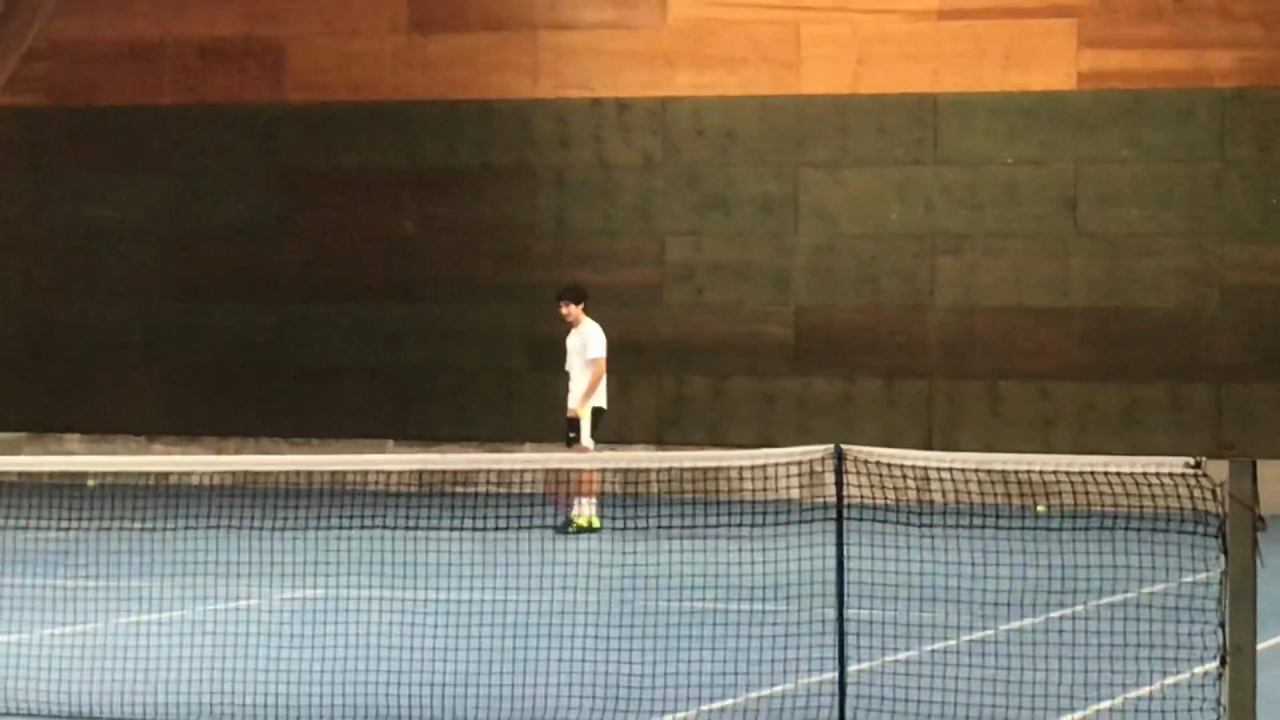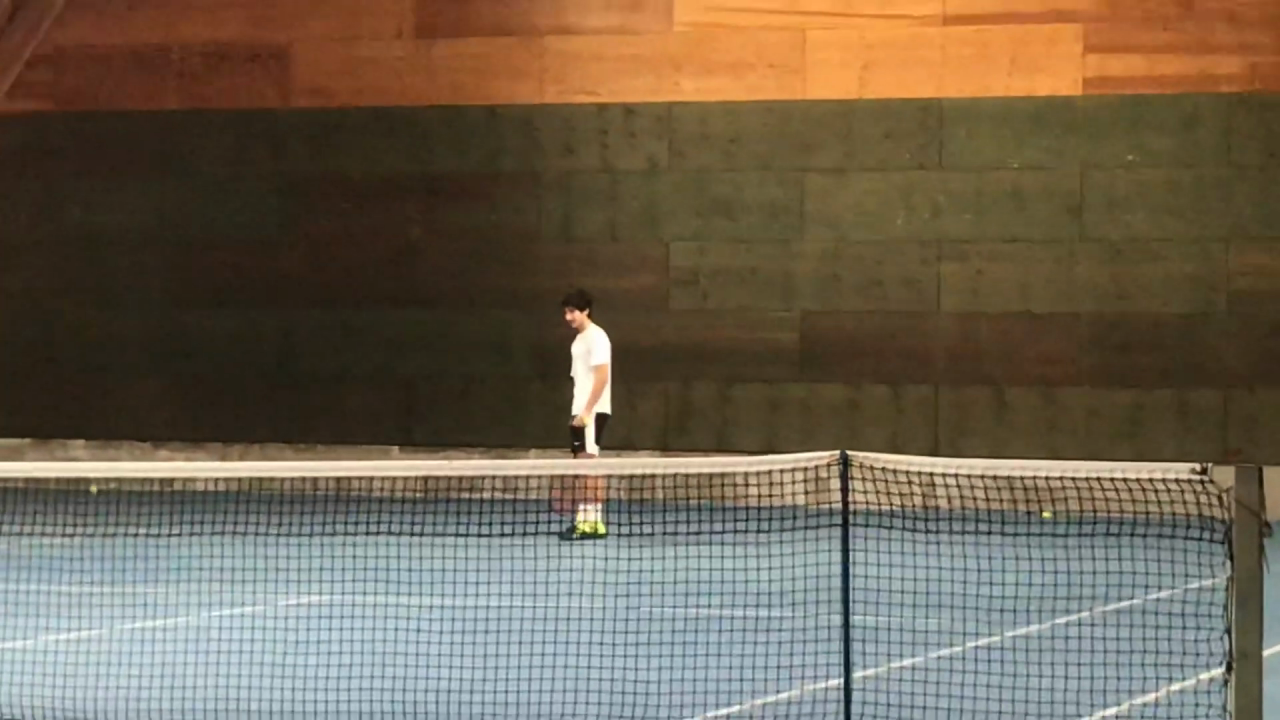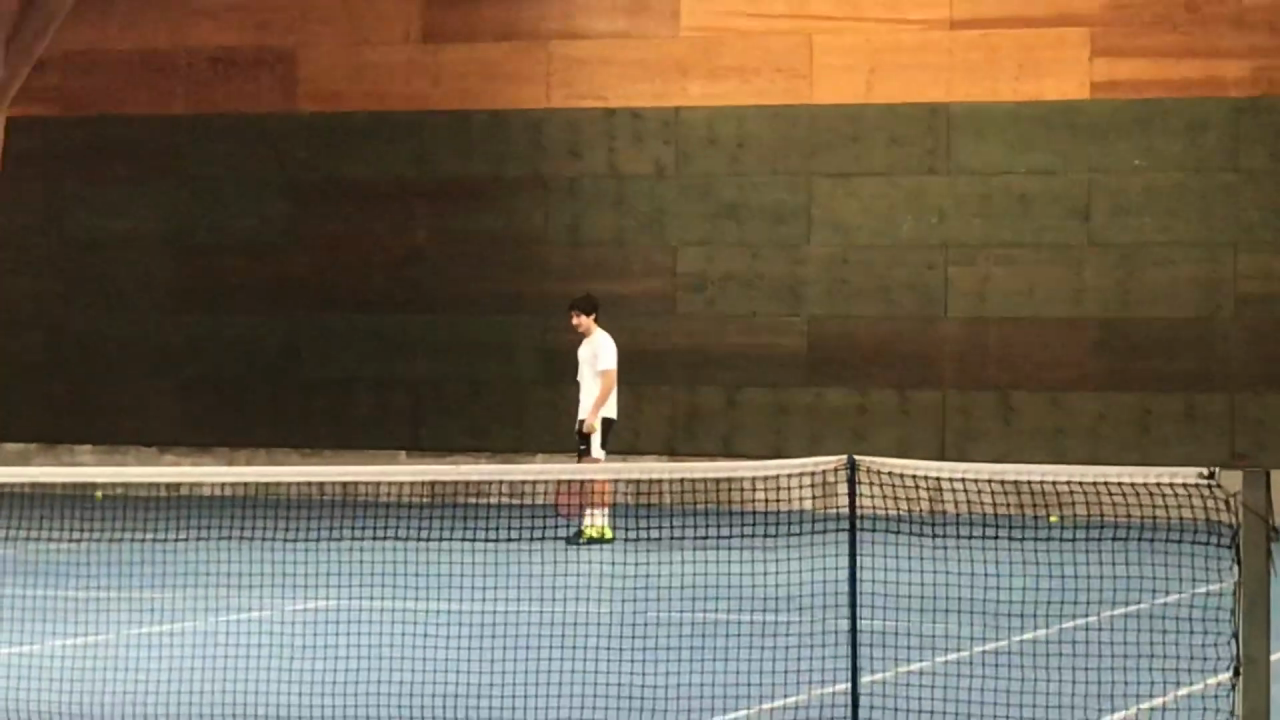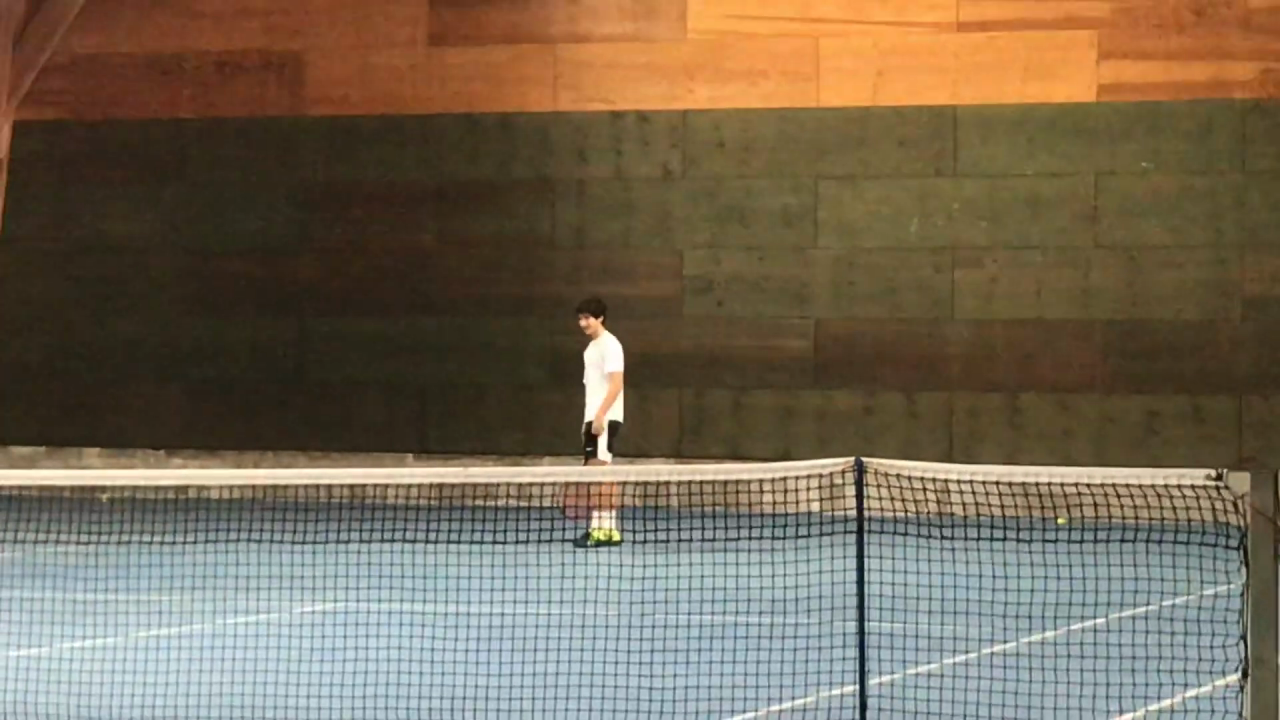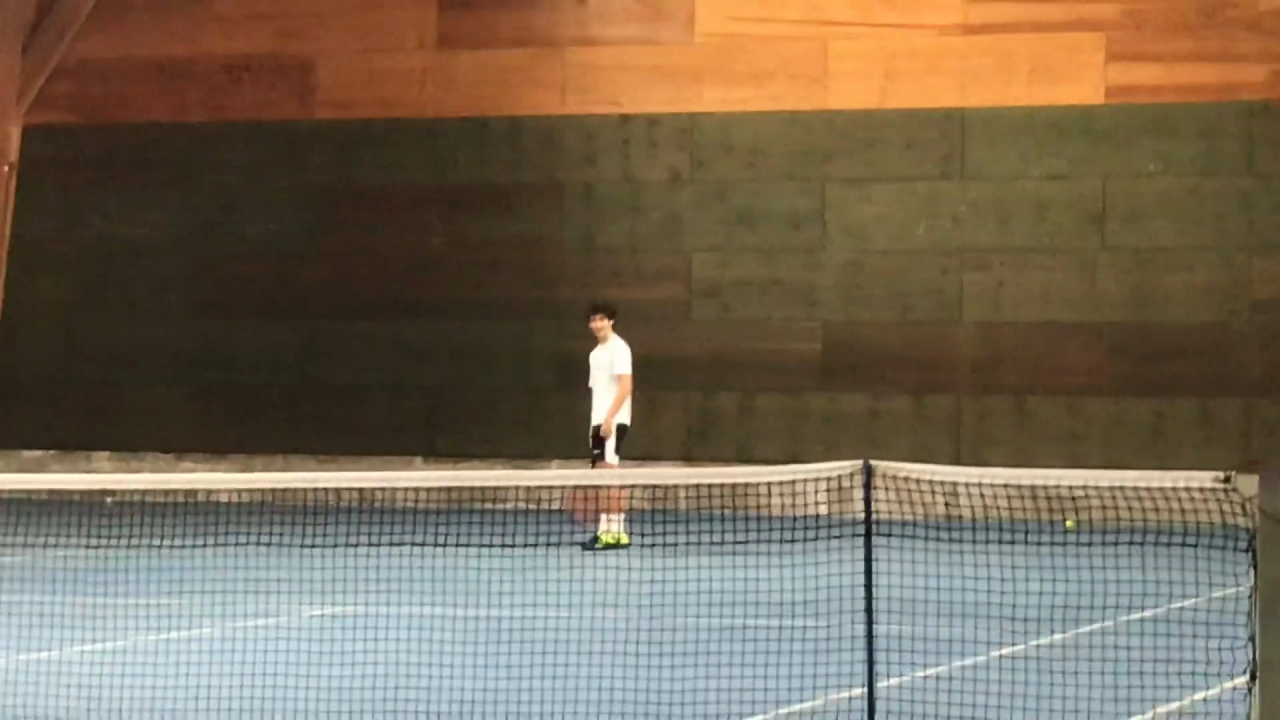
dt=0.1s
person 1, frame 1
left shoulder: (591, 331)
right shoulder: (572, 335)
left elbow: (599, 369)
left wrist: (582, 402)
right wrist: (574, 405)
left hip: (589, 404)
right hip: (576, 405)
left knee: (581, 456)
left ankle: (581, 515)
right ankle: (589, 516)
person 1, frame 2
left shoulder: (597, 337)
right shoulder: (577, 341)
left elbow: (602, 376)
left wrist: (586, 410)
right wrist: (577, 412)
left hip: (593, 411)
right hip: (581, 411)
left knee: (586, 463)
left ankle: (584, 521)
right ankle: (595, 521)
person 1, frame 3
left shoulder: (603, 342)
right shoulder: (584, 345)
left elbow: (609, 382)
left wrist: (593, 415)
right wrist: (583, 417)
left hip: (599, 416)
right hip: (587, 415)
left ankle: (591, 526)
right ankle: (602, 526)
person 1, frame 4
left shoulder: (610, 344)
right shoulder: (590, 349)
left elbow: (616, 384)
left wrist: (600, 416)
right wrist: (589, 421)
left hip: (606, 418)
right hip: (593, 418)
left knee: (598, 470)
left ankle: (599, 529)
right ankle: (610, 528)
person 1, frame 5
left shoulder: (619, 348)
right shoulder: (595, 353)
left elbow: (625, 387)
left wrist: (609, 418)
right wrist: (594, 425)
left hip: (613, 421)
right hip: (600, 421)
left knee: (605, 473)
left ankle: (607, 531)
right ankle: (617, 531)
